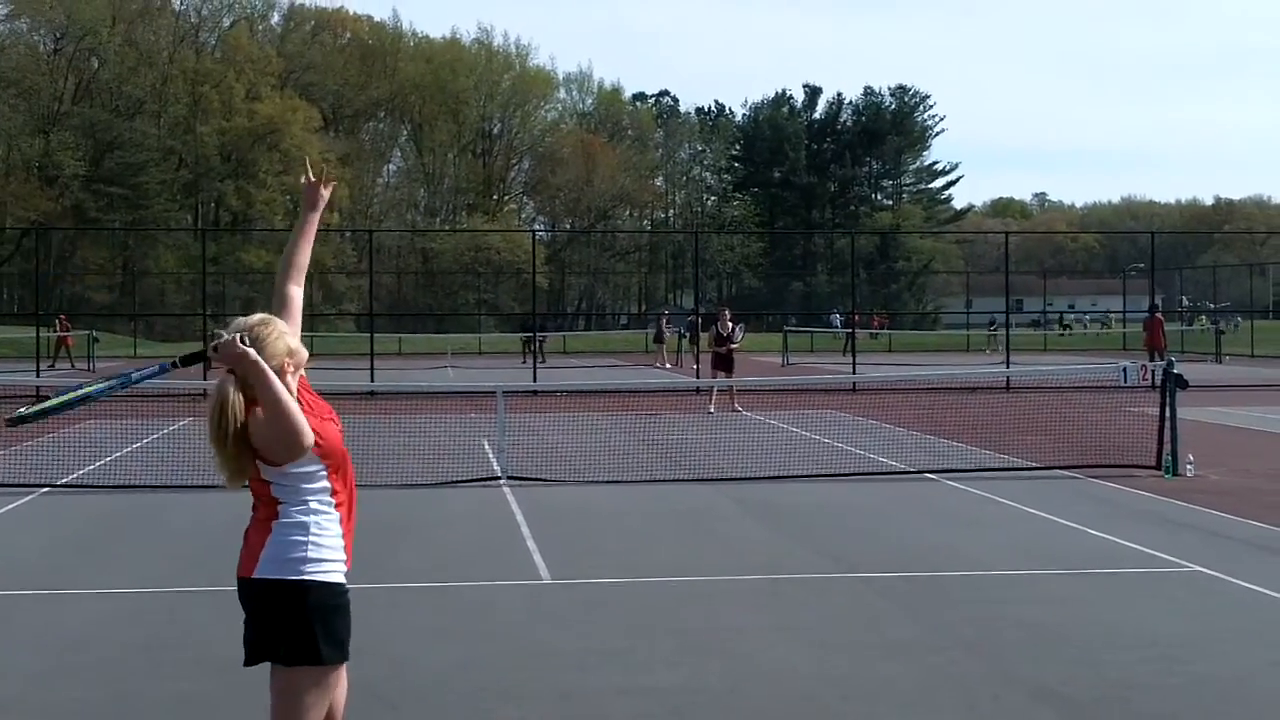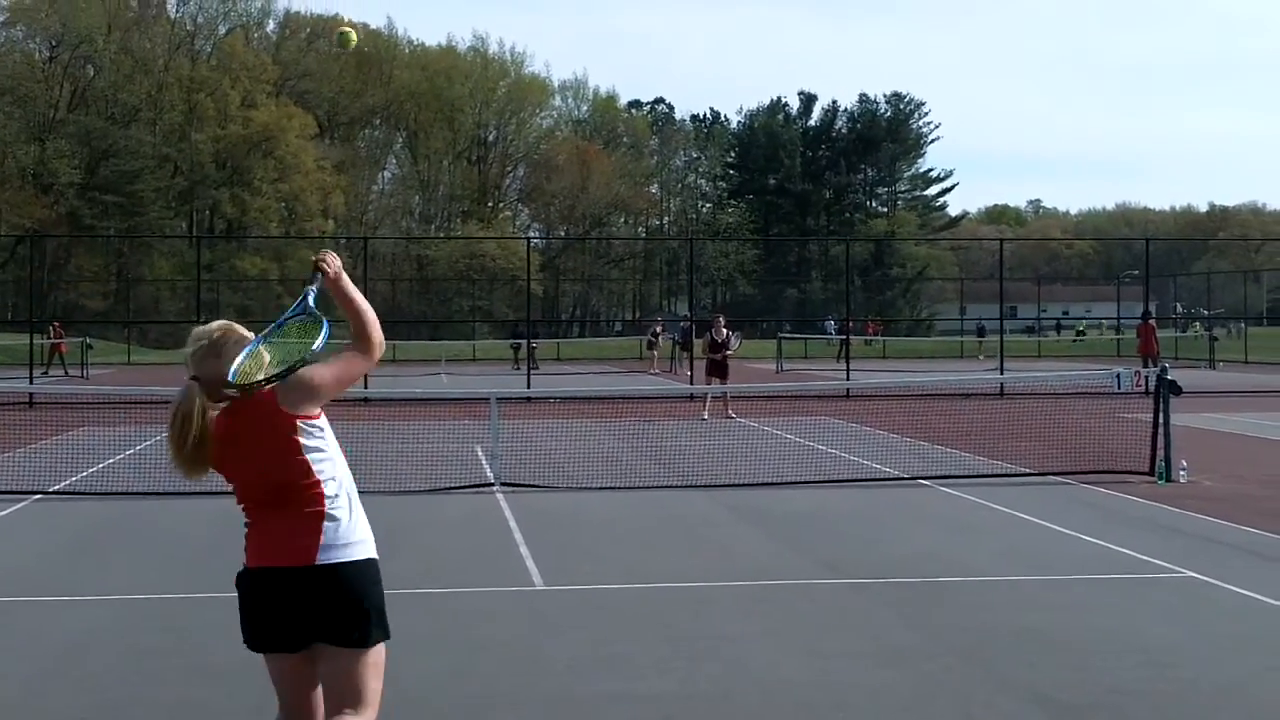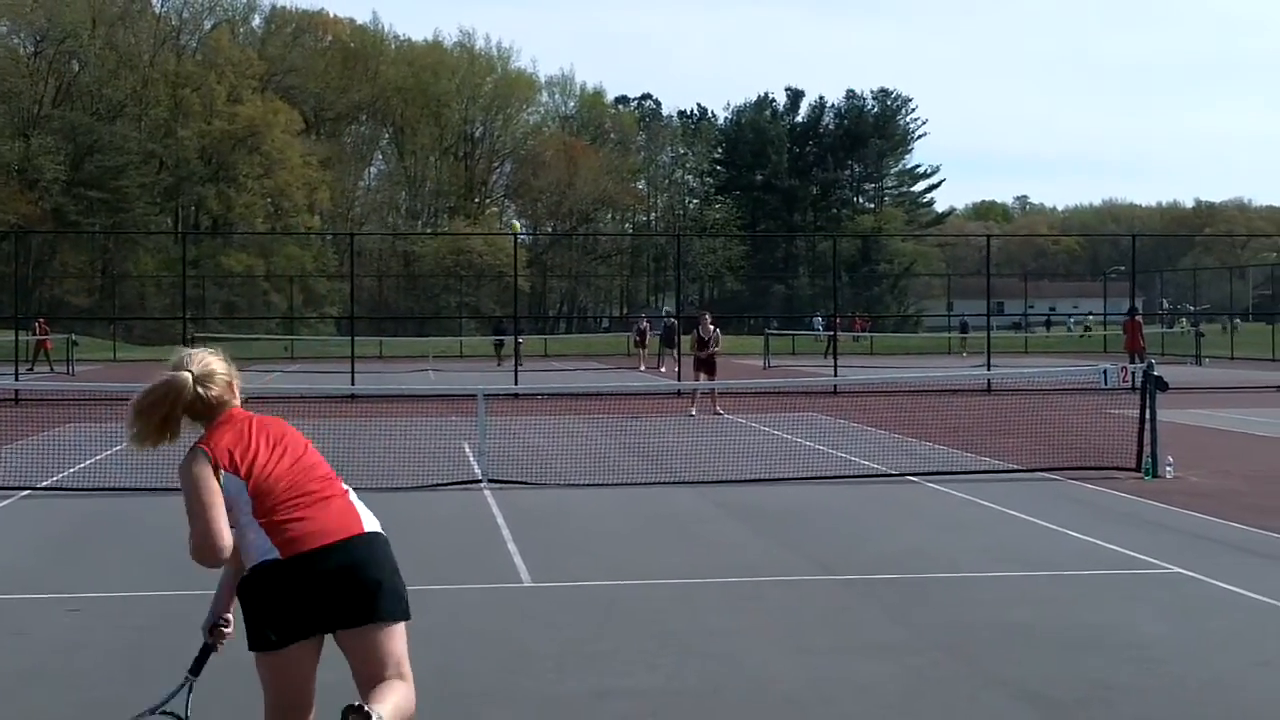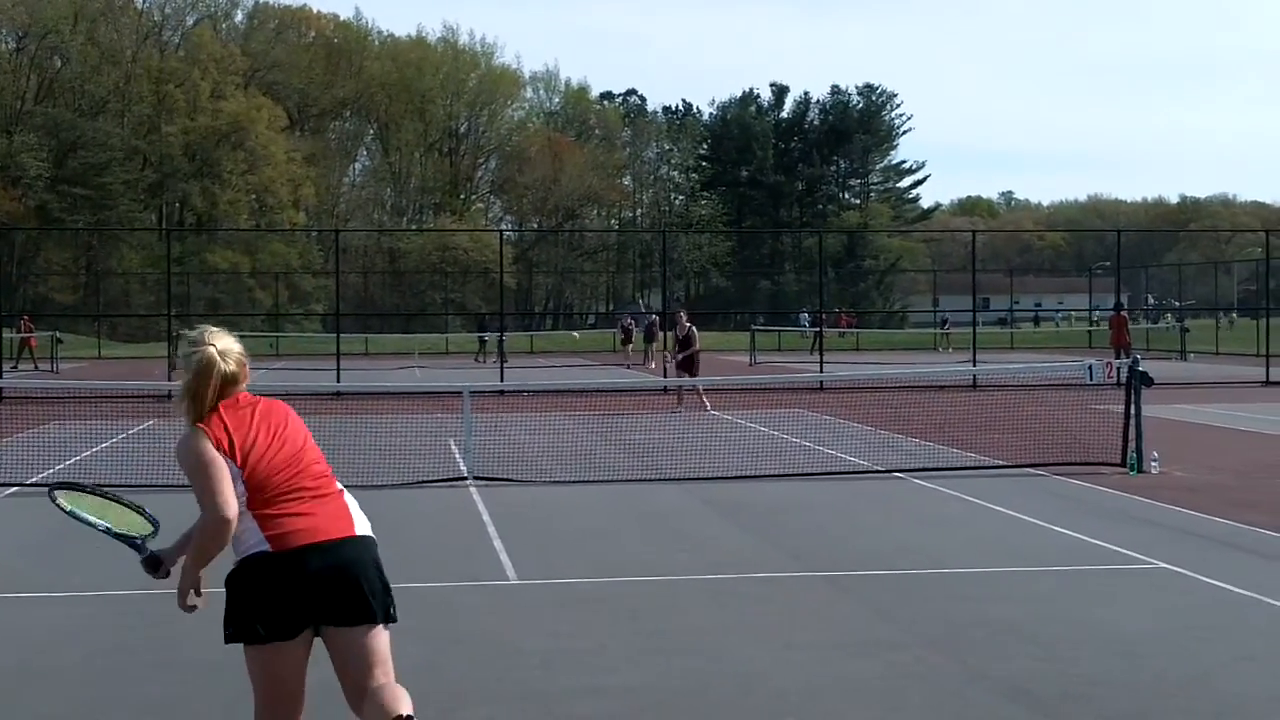
dt=0.3s
person 1, frame 1
left shoulder: (286, 386)
right shoulder: (266, 426)
left elbow: (289, 287)
right elbow: (300, 441)
left wrist: (311, 211)
right wrist: (253, 367)
left hip: (280, 576)
right hip: (302, 581)
person 1, frame 2
left shoulder: (214, 439)
right shoulder: (288, 399)
right elbow: (370, 347)
right wrist: (340, 282)
left hip: (268, 578)
right hip: (338, 568)
person 1, frame 3
left shoulder: (201, 458)
right shoulder: (276, 428)
left elbow: (215, 546)
left wrist: (225, 601)
right wrist: (226, 597)
left hip: (282, 572)
right hip: (359, 549)
right knee: (393, 688)
person 1, frame 4
left shoulder: (199, 437)
right shoulder: (280, 411)
left elbow: (223, 516)
left wrist: (190, 570)
right wrist: (179, 549)
left hip: (273, 568)
right hip: (350, 550)
right knee: (377, 685)
